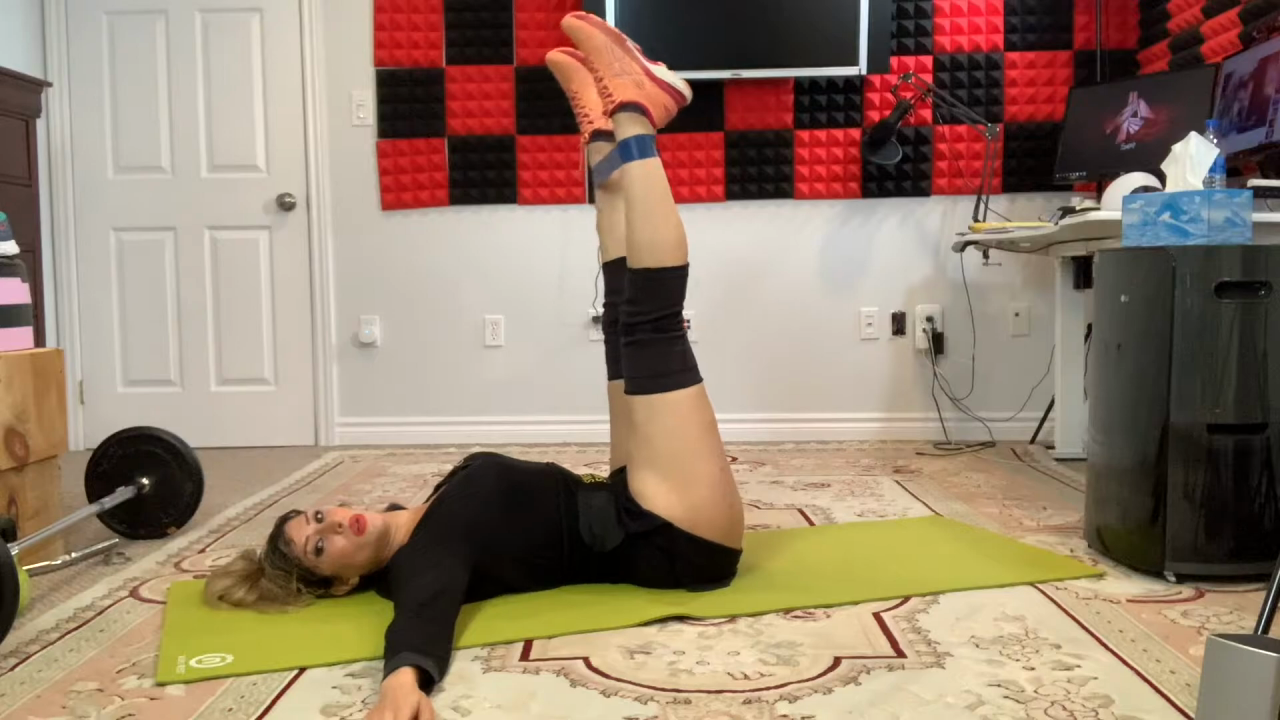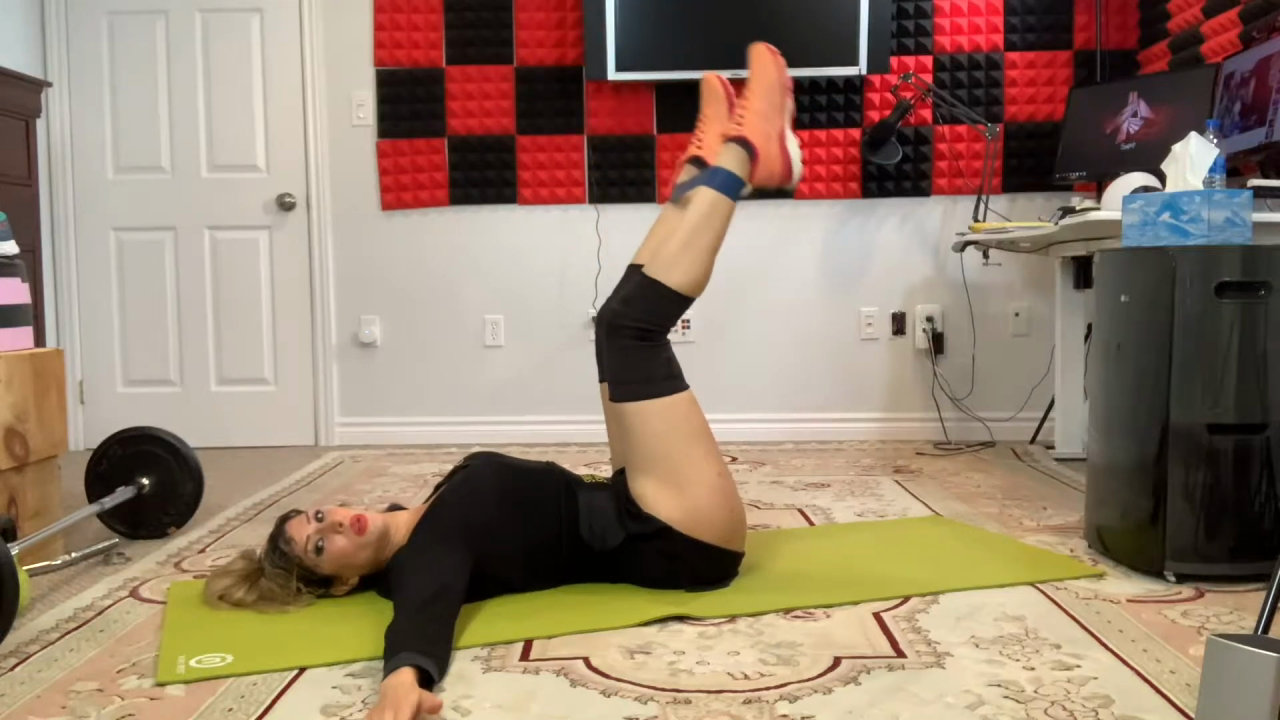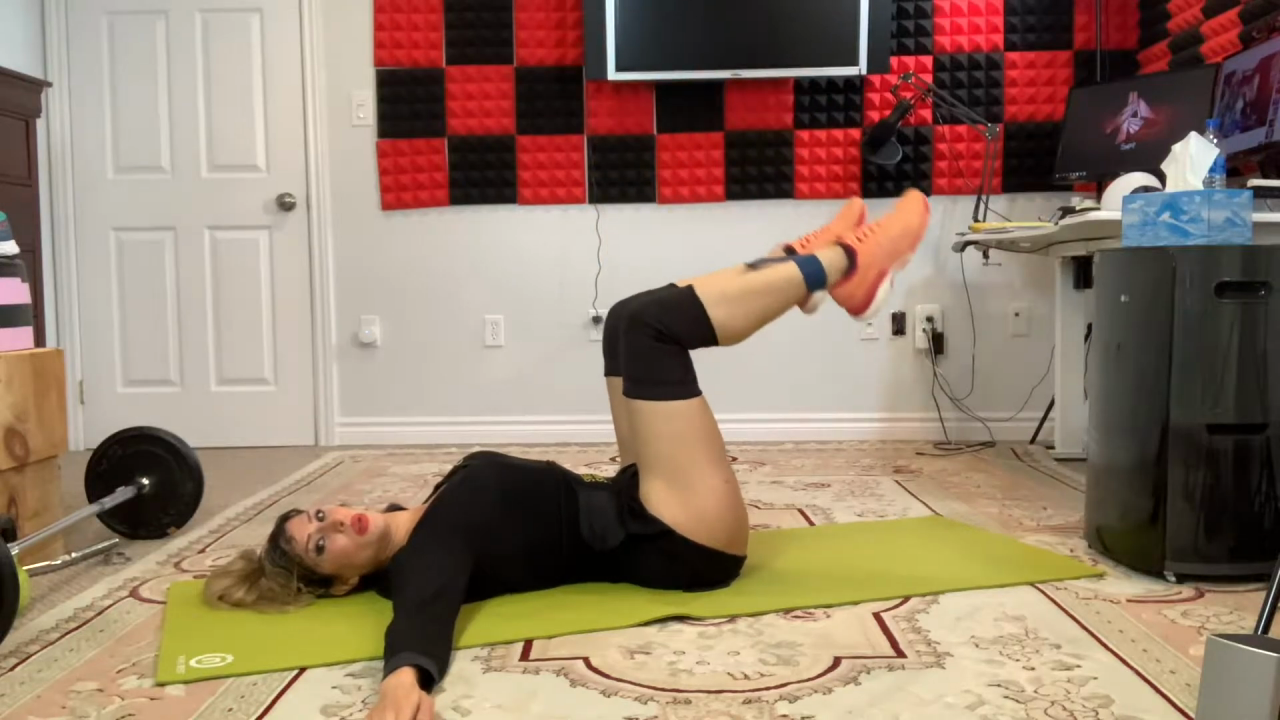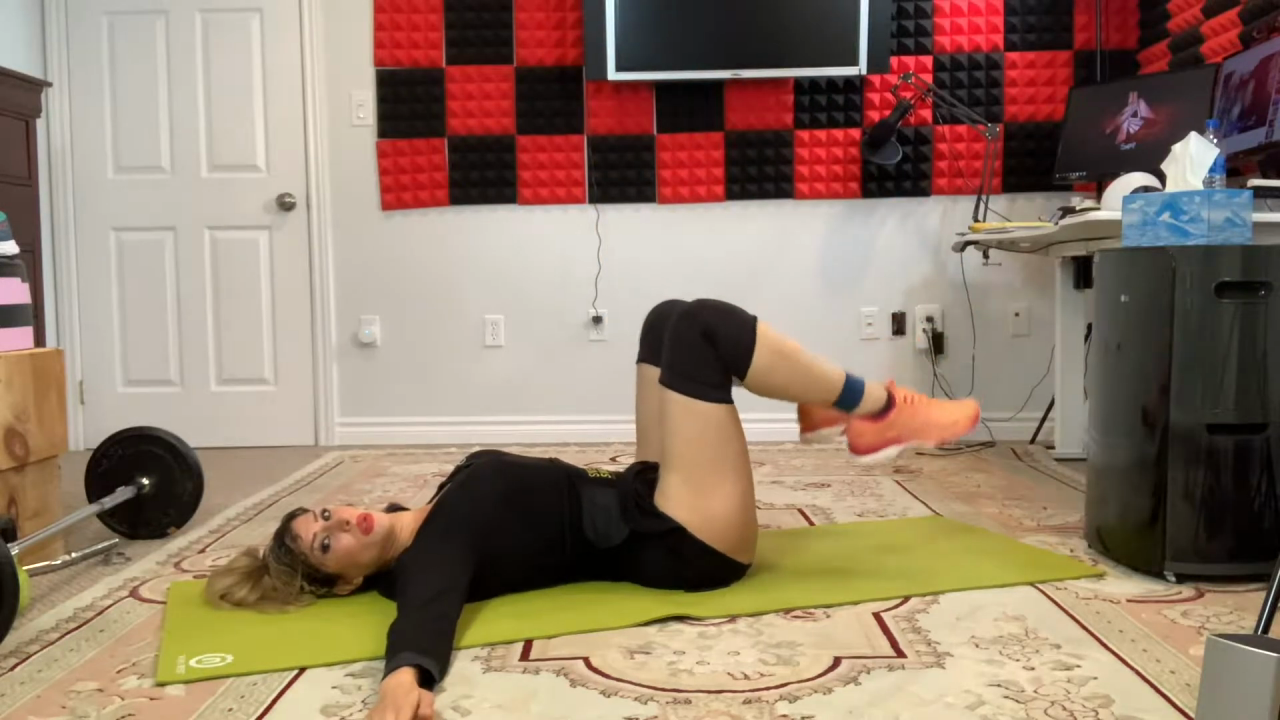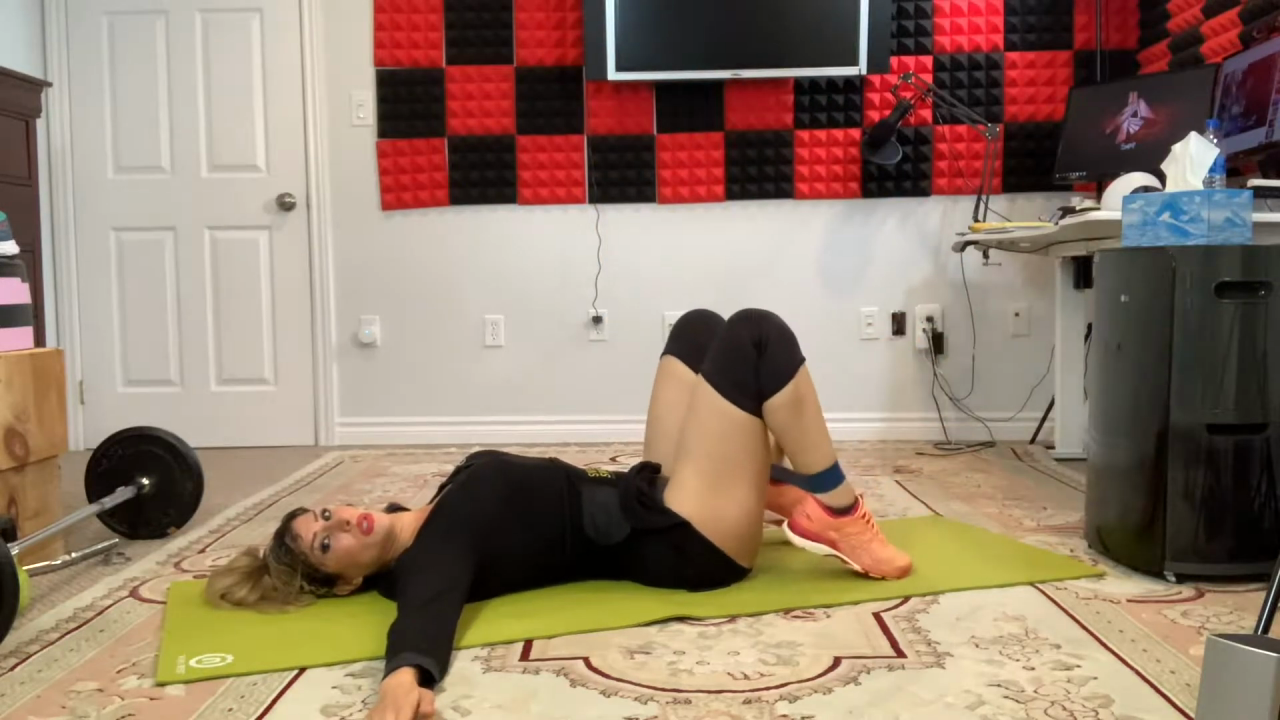
dt=0.4s
person 1, frame 1
left shoulder: (421, 522)
right shoulder: (418, 563)
right elbow: (424, 614)
left hip: (627, 513)
right hip: (680, 544)
right knee: (649, 321)
left ankle: (607, 132)
right ankle: (629, 116)
person 1, frame 2
left shoulder: (421, 523)
right shoulder: (418, 564)
right elbow: (423, 618)
left hip: (628, 516)
right hip: (682, 545)
left knee: (626, 323)
right knee: (629, 326)
left ankle: (717, 158)
right ankle: (738, 154)
person 1, frame 3
left shoulder: (417, 522)
right shoulder: (413, 565)
right elbow: (422, 615)
left hip: (629, 512)
right hip: (681, 547)
left knee: (633, 323)
right knee: (646, 325)
left ankle: (808, 261)
right ankle: (841, 264)
person 1, frame 4
left shoulder: (421, 522)
right shoulder: (420, 565)
right elbow: (425, 617)
left hip: (638, 499)
right hip: (684, 545)
left knee: (672, 320)
right knee: (699, 329)
left ankle: (837, 404)
right ankle: (878, 408)
person 1, frame 5
left shoulder: (423, 520)
right shoulder: (420, 565)
right elbow: (426, 614)
left hip: (642, 496)
right hip: (685, 543)
left knee: (703, 329)
right knee: (756, 336)
left ankle: (784, 487)
right ankle: (839, 515)
